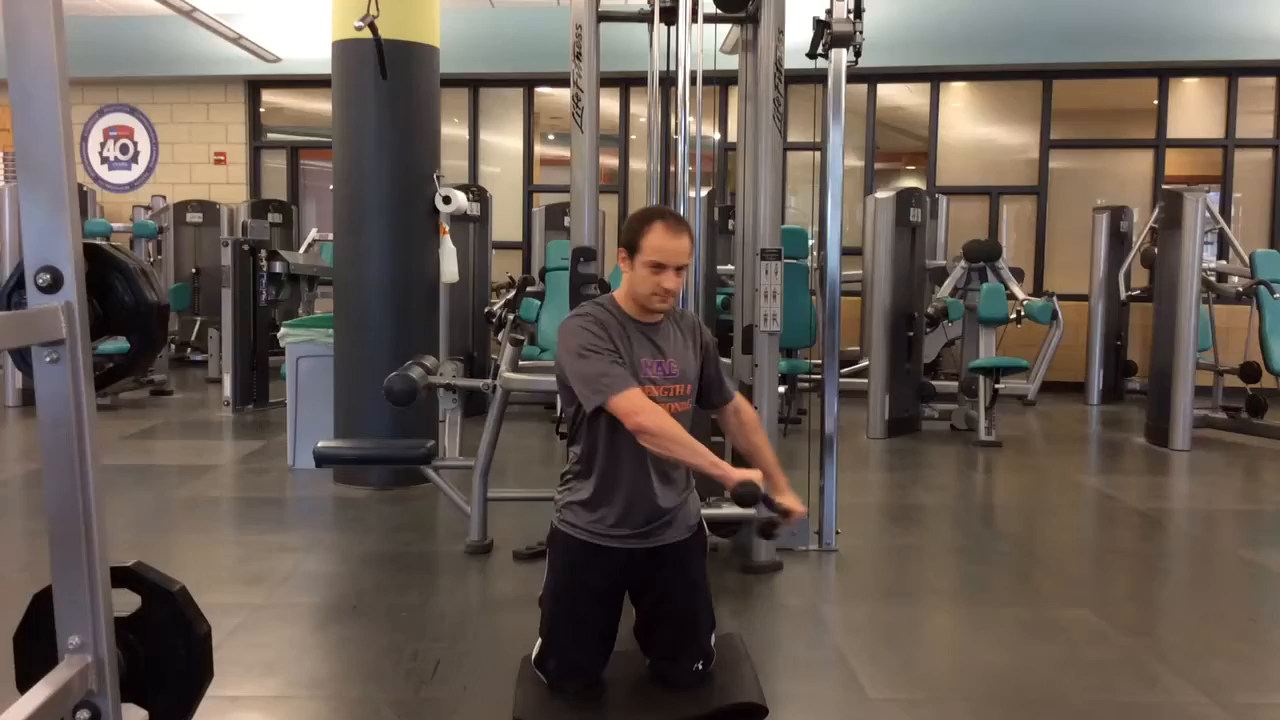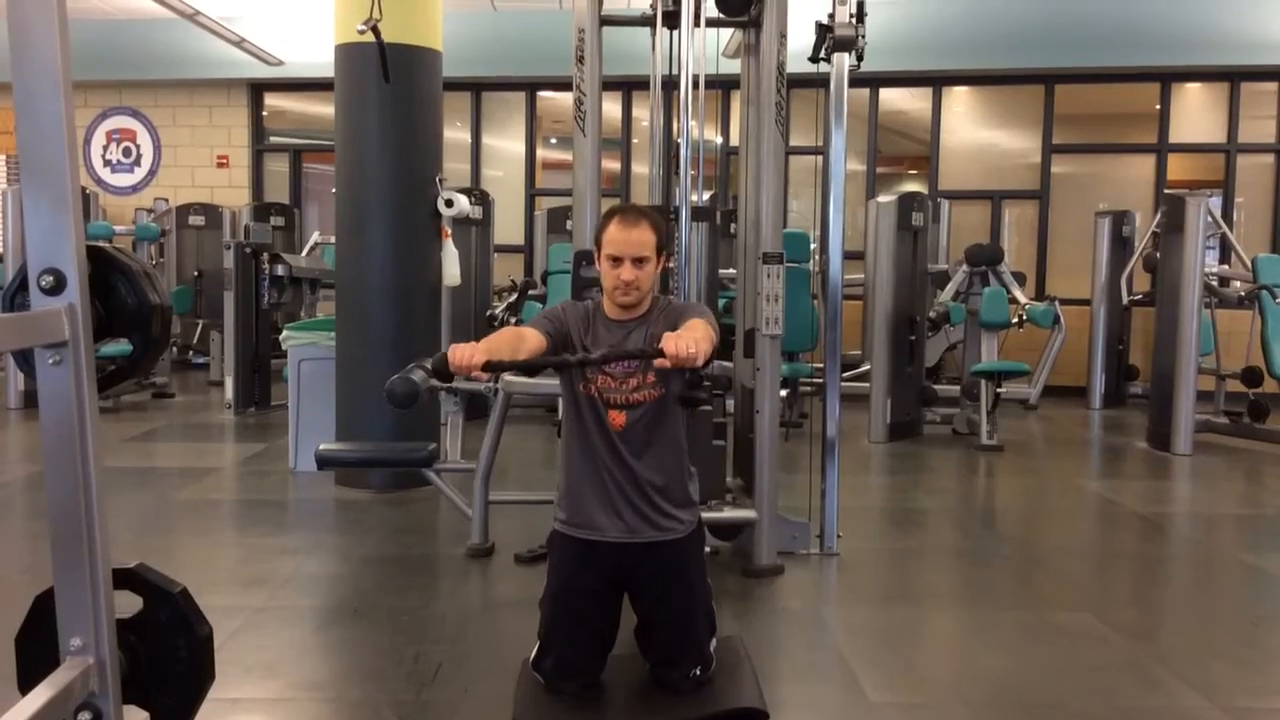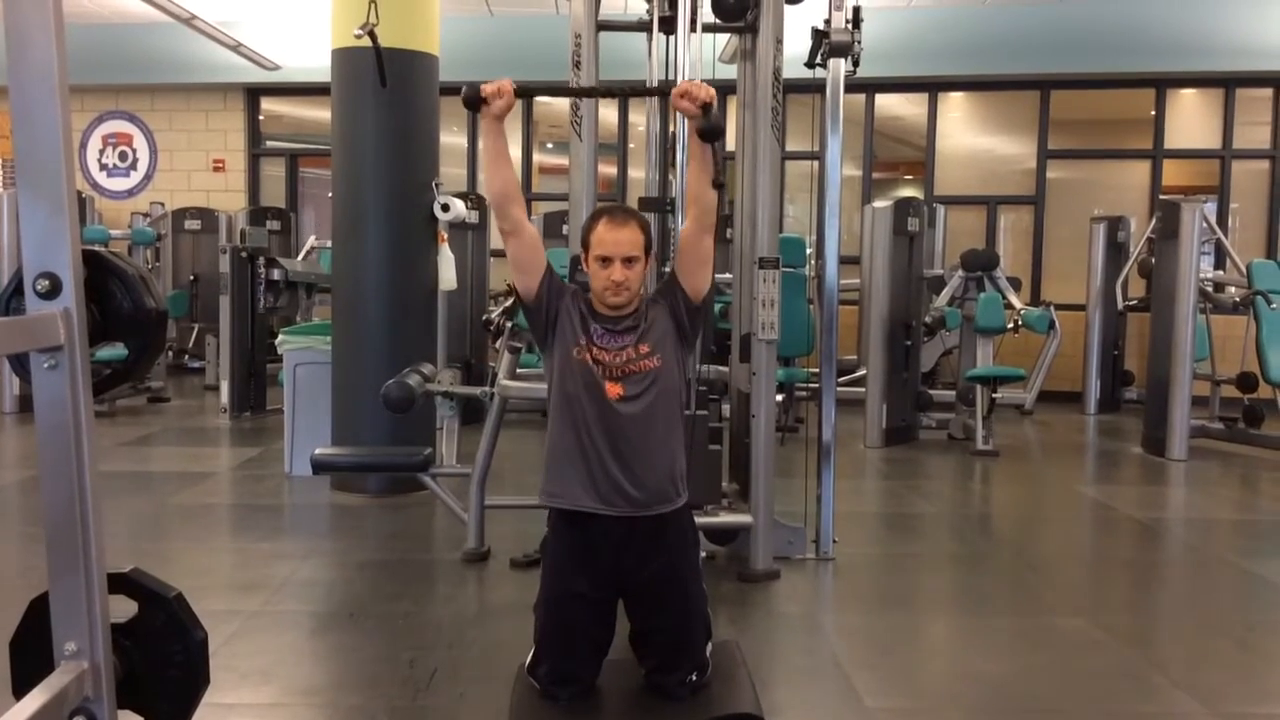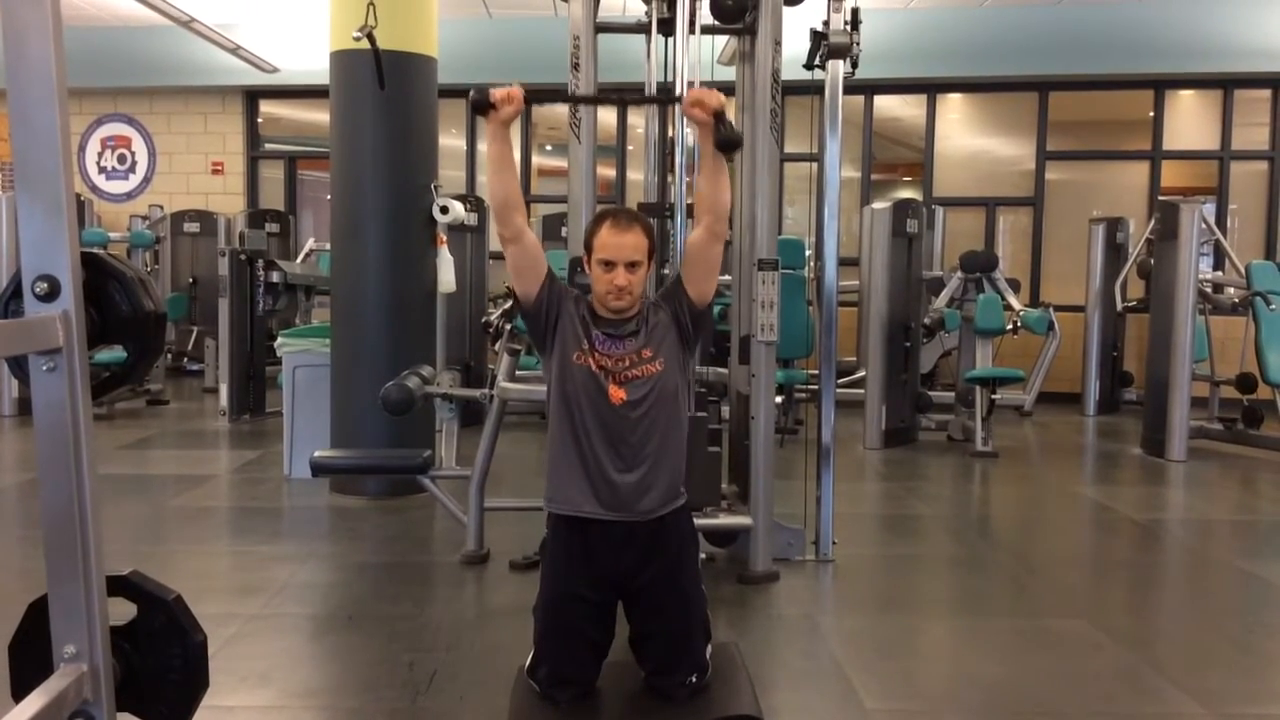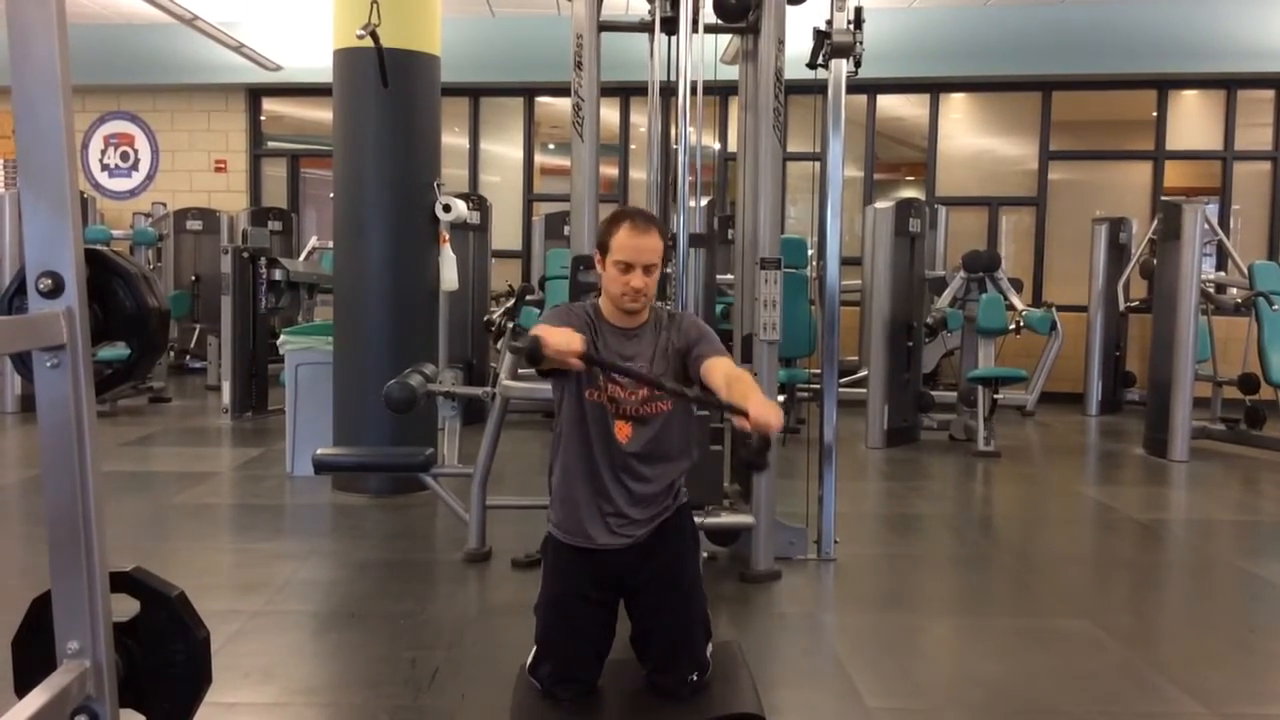
dt=1s
person 1, frame 1
left shoulder: (693, 332)
right shoulder: (585, 330)
left elbow: (733, 409)
right elbow: (639, 419)
left wrist: (779, 485)
right wrist: (723, 470)
left hip: (673, 531)
right hip: (589, 532)
left knee: (685, 673)
right knee: (567, 677)
left ankle: (649, 628)
right ankle: (612, 626)
person 1, frame 2
left shoulder: (679, 319)
right shoulder: (569, 321)
left elbow: (700, 329)
right elbow: (523, 340)
left wrist: (691, 341)
right wrist: (480, 351)
left hip: (668, 531)
right hip: (583, 530)
left knee: (684, 675)
right knee: (564, 677)
left ankle: (653, 632)
right ankle: (604, 629)
person 1, frame 3
left shoulder: (672, 317)
right shoulder: (558, 315)
left elbow: (701, 220)
right elbow: (511, 220)
left wrist: (699, 126)
right wrist: (492, 122)
left hip: (662, 523)
right hip: (577, 523)
left knee: (681, 679)
right knee: (560, 682)
left ankle: (650, 639)
right ankle: (593, 641)
person 1, frame 4
left shoulder: (673, 319)
right shoulder: (557, 318)
left elbow: (711, 231)
right elbow: (511, 229)
left wrist: (707, 134)
right wrist: (499, 131)
left hip: (661, 527)
right hip: (577, 528)
left knee: (680, 681)
right knee: (560, 683)
left ankle: (650, 642)
right ankle: (599, 638)
person 1, frame 5
left shoulder: (684, 331)
right shoulder: (572, 320)
left elbow: (726, 374)
right elbow: (549, 337)
left wrist: (756, 405)
right wrist: (552, 343)
left hip: (662, 528)
right hip: (580, 534)
left knee: (682, 679)
right knee: (560, 682)
left ankle: (647, 636)
right ankle: (592, 636)
